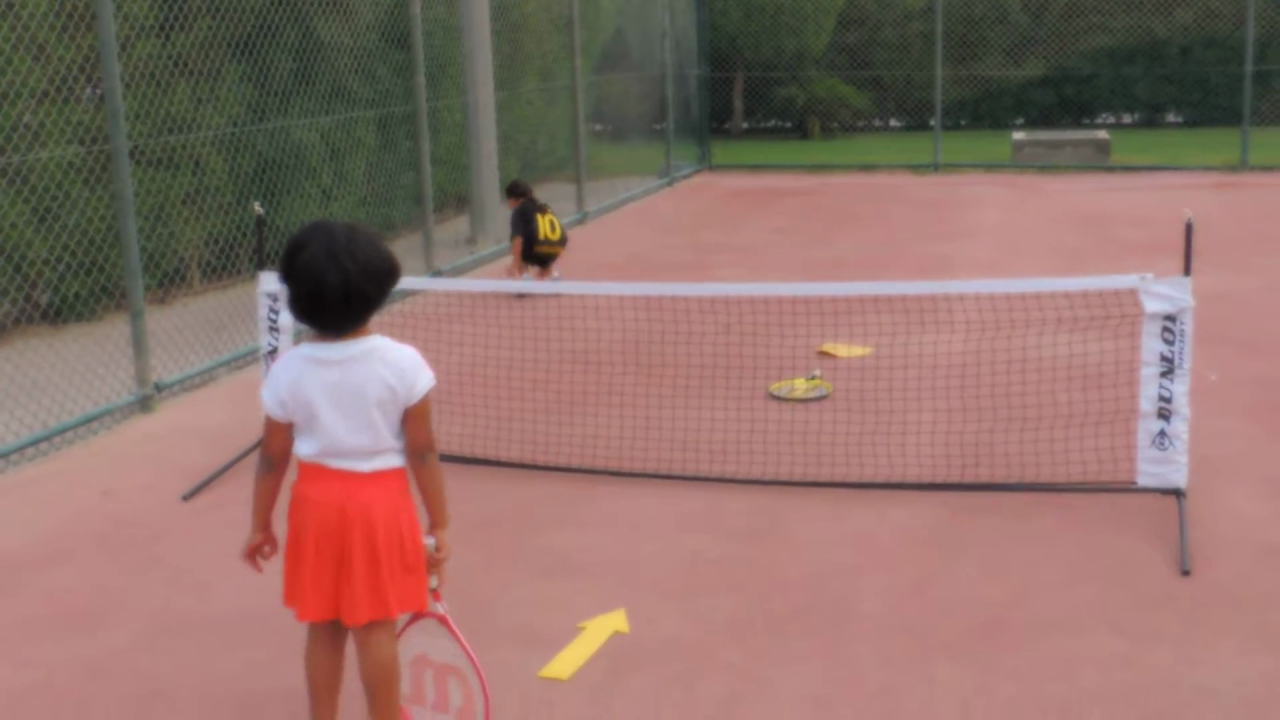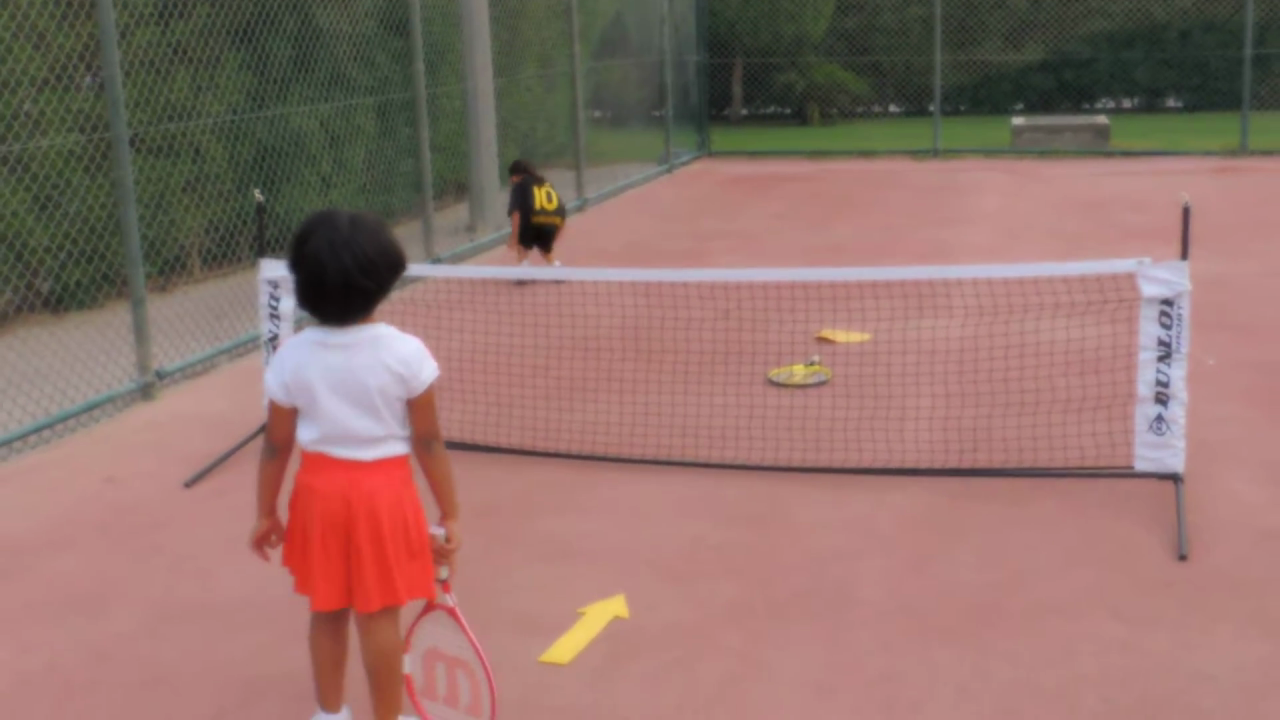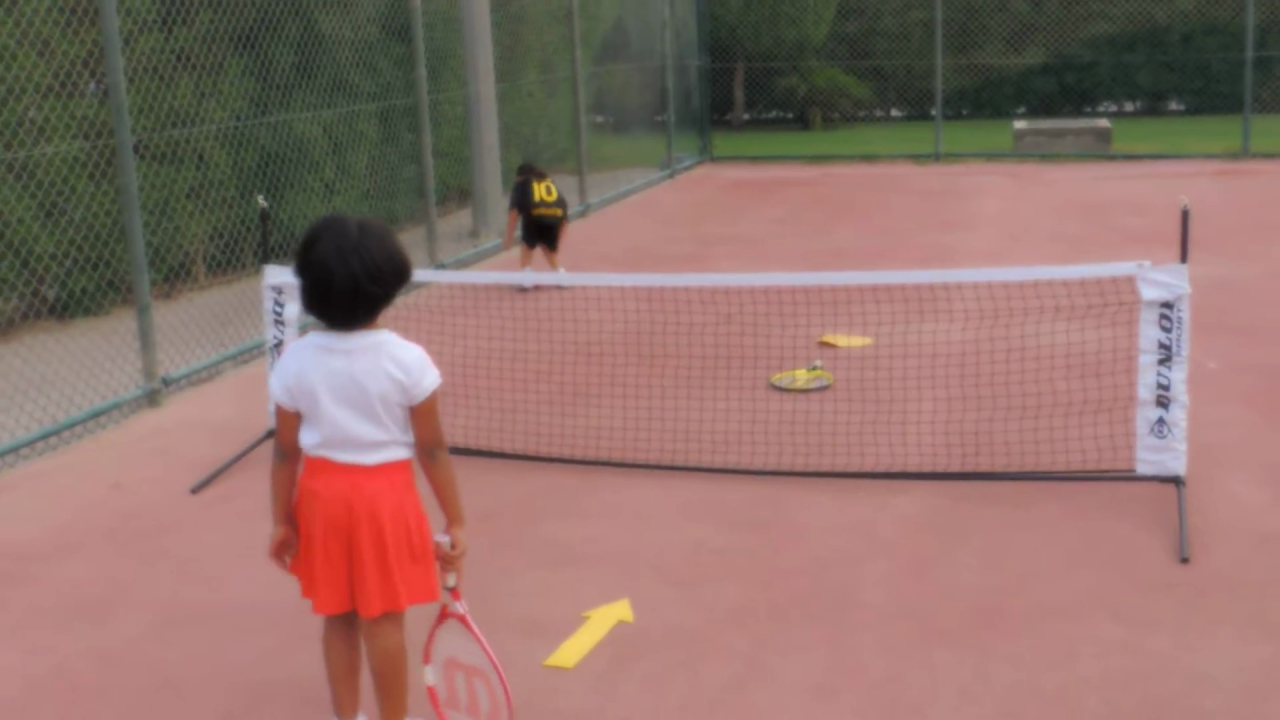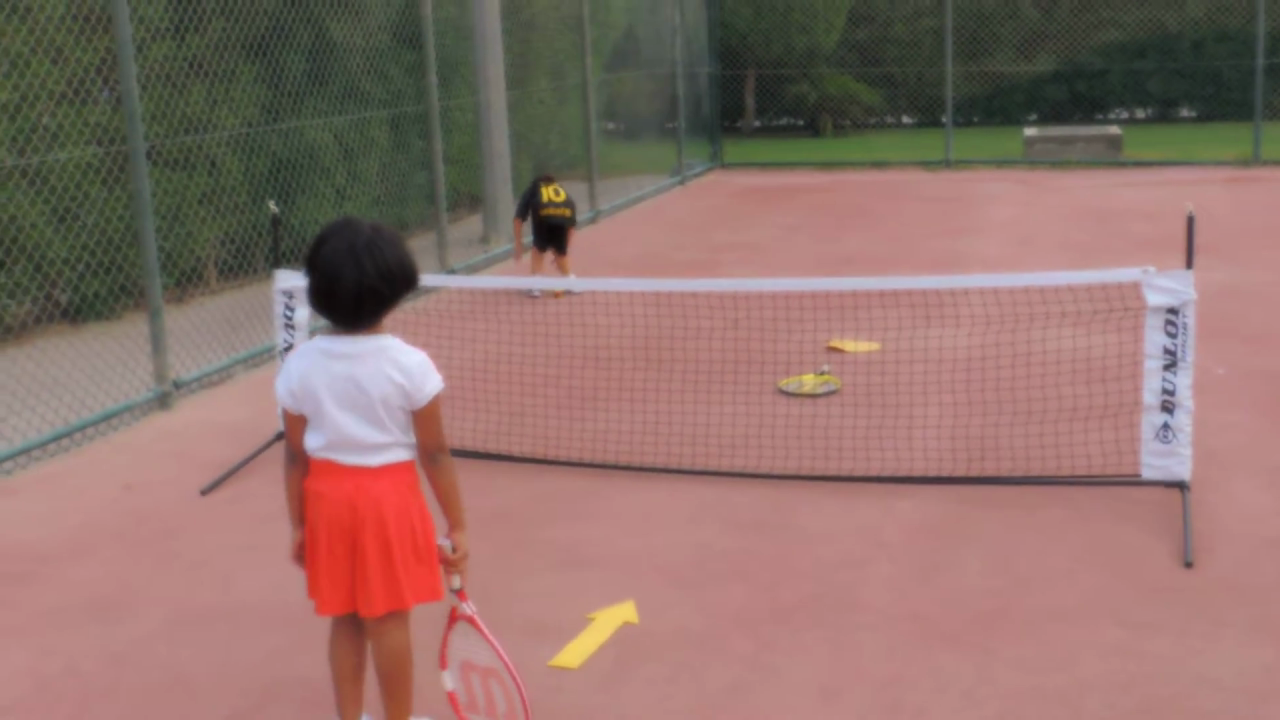
dt=0.1s
person 1, frame 1
left shoulder: (288, 370)
right shoulder: (403, 363)
left elbow: (273, 459)
right elbow: (422, 454)
left wrist: (260, 524)
right wrist: (440, 525)
left hip: (318, 502)
right hip: (380, 503)
left knee: (324, 626)
right knee: (376, 629)
person 1, frame 2
left shoulder: (291, 357)
right shoulder: (406, 353)
left elbow: (275, 446)
right elbow: (428, 443)
left wrist: (265, 513)
right wrist: (449, 514)
left hip: (320, 489)
right hip: (383, 490)
left knee: (328, 609)
right knee: (380, 615)
person 1, frame 3
left shoulder: (295, 361)
right shoulder: (407, 360)
left elbow: (286, 451)
right elbow: (432, 450)
left wrist: (281, 520)
right wrist: (455, 522)
left hip: (323, 495)
right hip: (385, 495)
left knee: (338, 615)
right knee: (384, 619)
person 1, frame 4
left shoulder: (300, 364)
right shoulder: (410, 364)
left elbow: (296, 455)
right elbow: (434, 454)
left wrist: (298, 523)
right wrist: (456, 528)
left hip: (328, 496)
right hip: (389, 496)
left knee: (346, 617)
right knee: (390, 619)
